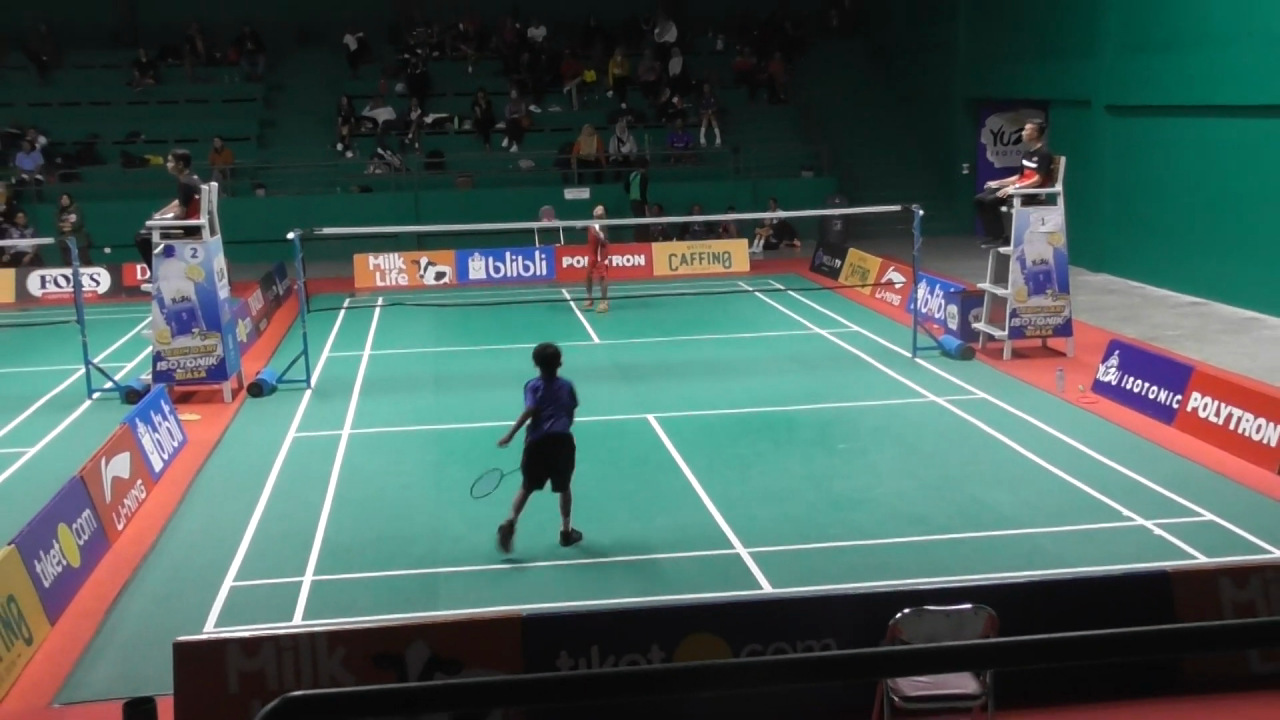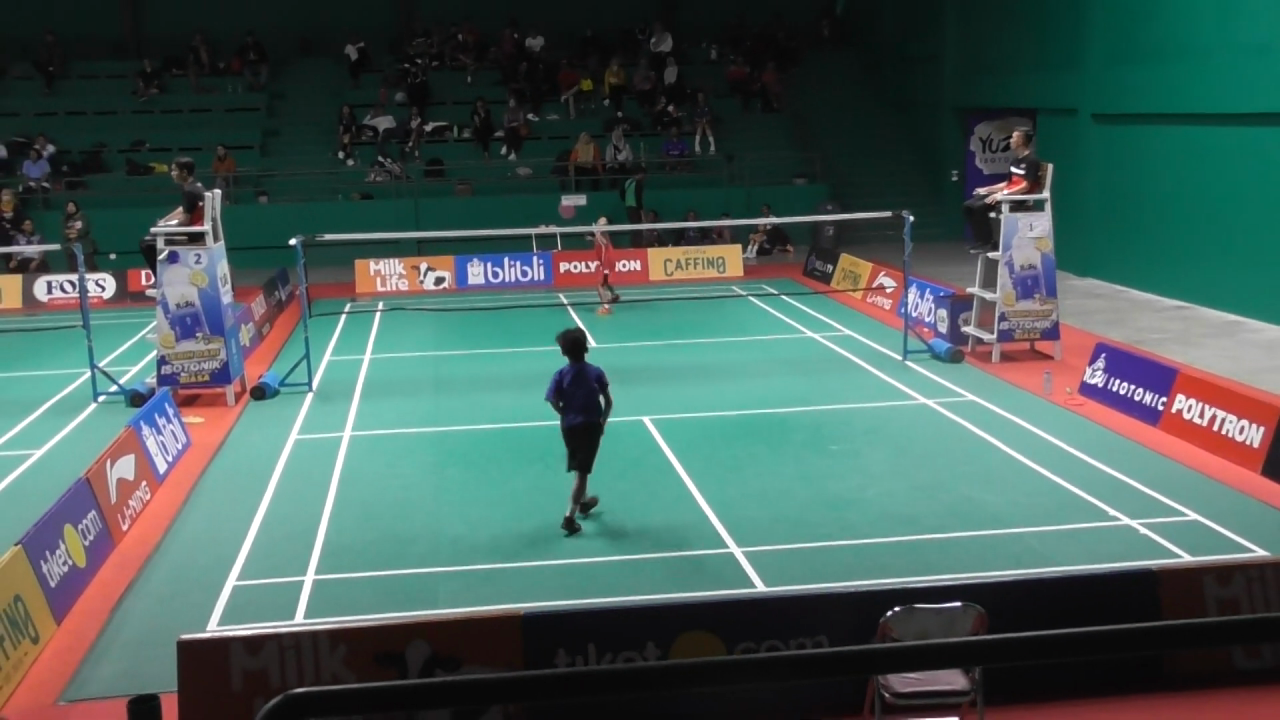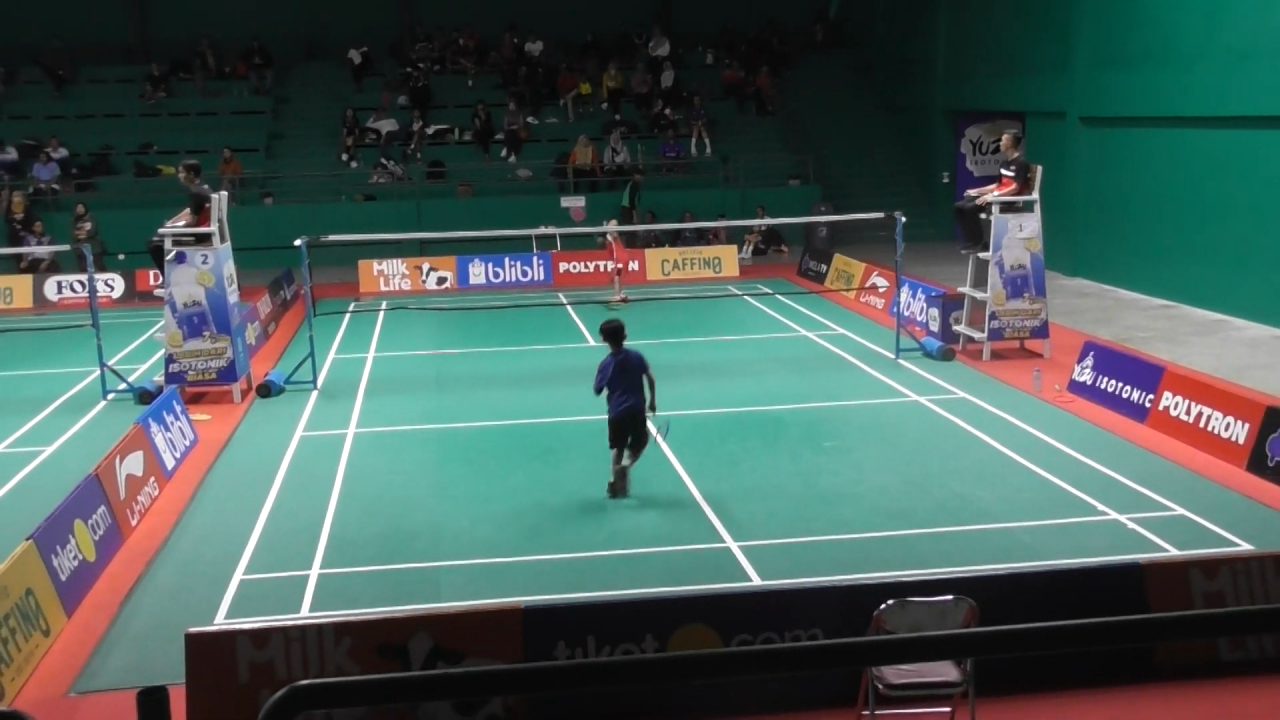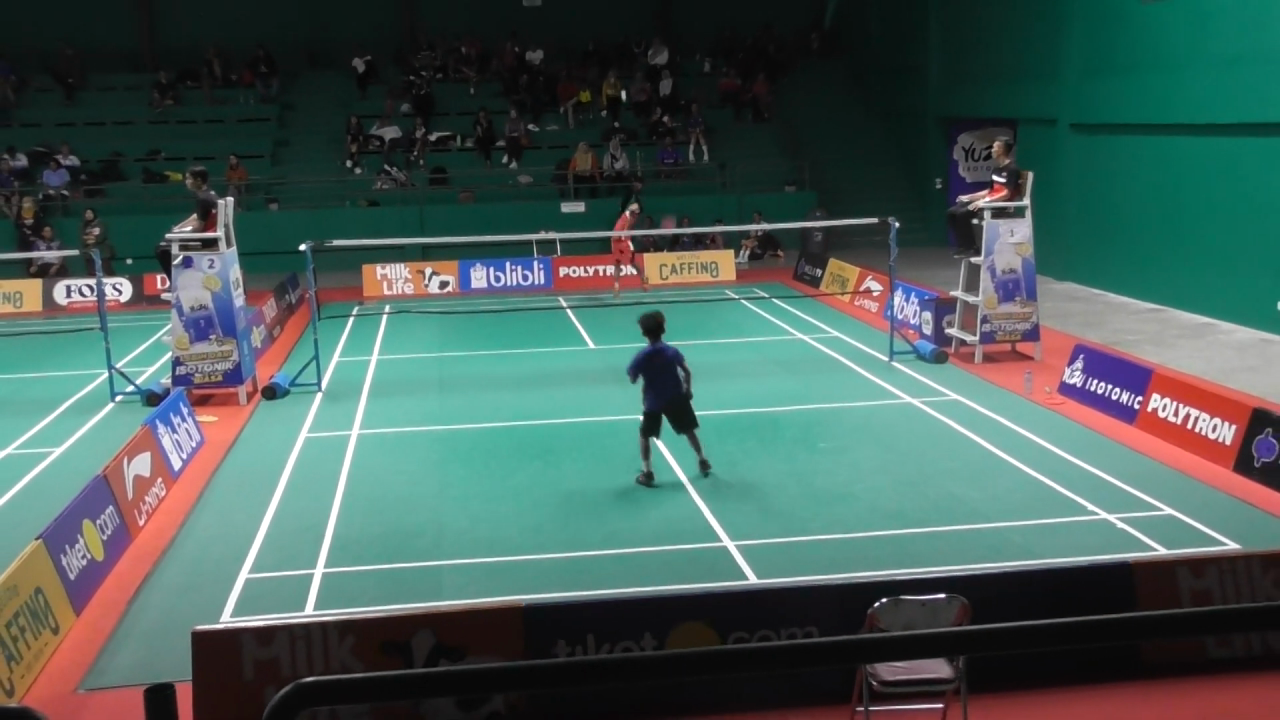
dt=0.3s
person 1, frame 1
left shoulder: (533, 386)
right shoulder: (567, 386)
left elbow: (529, 411)
left wrist: (511, 434)
left hip: (537, 440)
right hip: (562, 439)
left knee: (526, 488)
right knee: (564, 487)
left ankle: (509, 524)
right ankle: (566, 531)
person 1, frame 2
left shoulder: (560, 375)
right shoulder: (596, 372)
left elbow: (553, 401)
right elbow: (608, 401)
left wrist: (565, 412)
right wrist: (603, 421)
left hip: (569, 427)
right hip: (590, 425)
left knee: (581, 467)
right knee: (582, 471)
left ankle: (584, 502)
right ankle: (569, 517)
person 1, frame 3
left shoulder: (606, 363)
right shoulder: (636, 356)
left elbow: (597, 391)
right elbow: (650, 379)
right wrist: (652, 400)
left hip: (616, 411)
right hip: (636, 408)
left knee: (618, 447)
right knee: (638, 444)
left ankle: (614, 482)
right ankle: (624, 469)
person 1, frame 4
left shoulder: (643, 355)
right shoulder: (672, 351)
left elbow: (632, 379)
right elbow: (686, 371)
left wrist: (636, 372)
right wrist: (688, 389)
left hip: (653, 402)
right hip: (677, 399)
left knee: (645, 435)
right knee: (688, 430)
left ankle: (647, 473)
right ankle: (702, 461)
